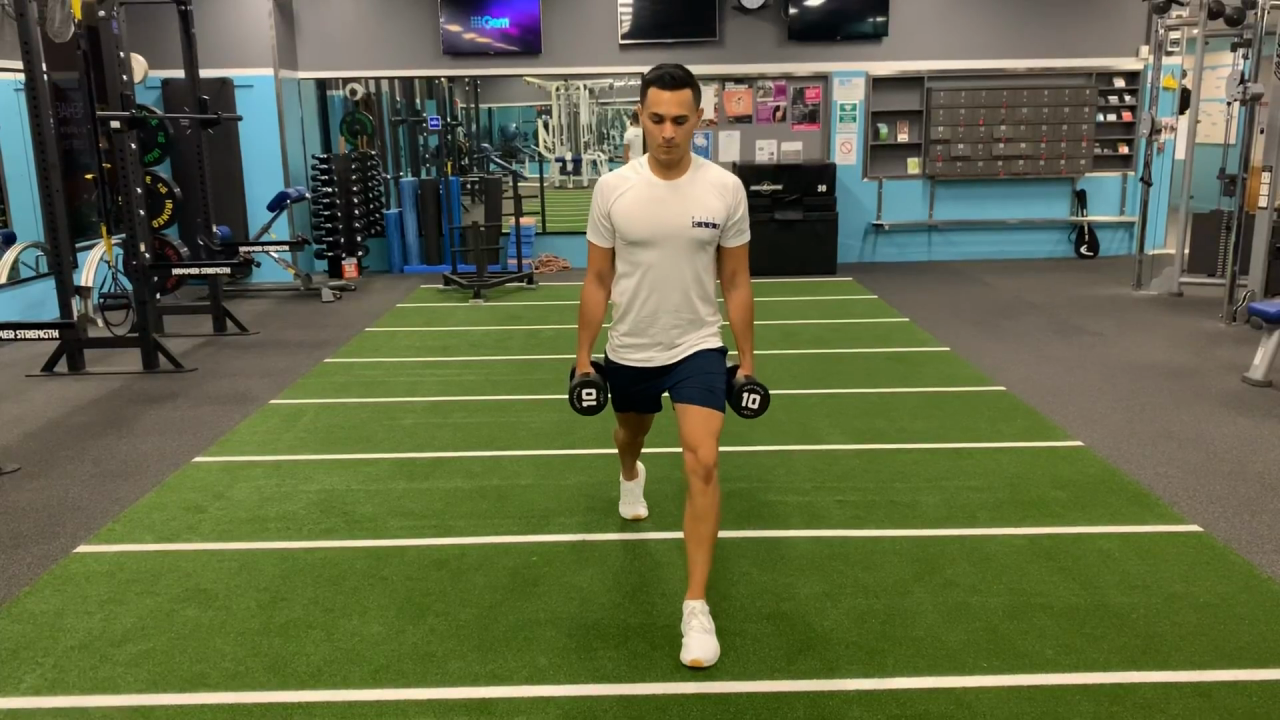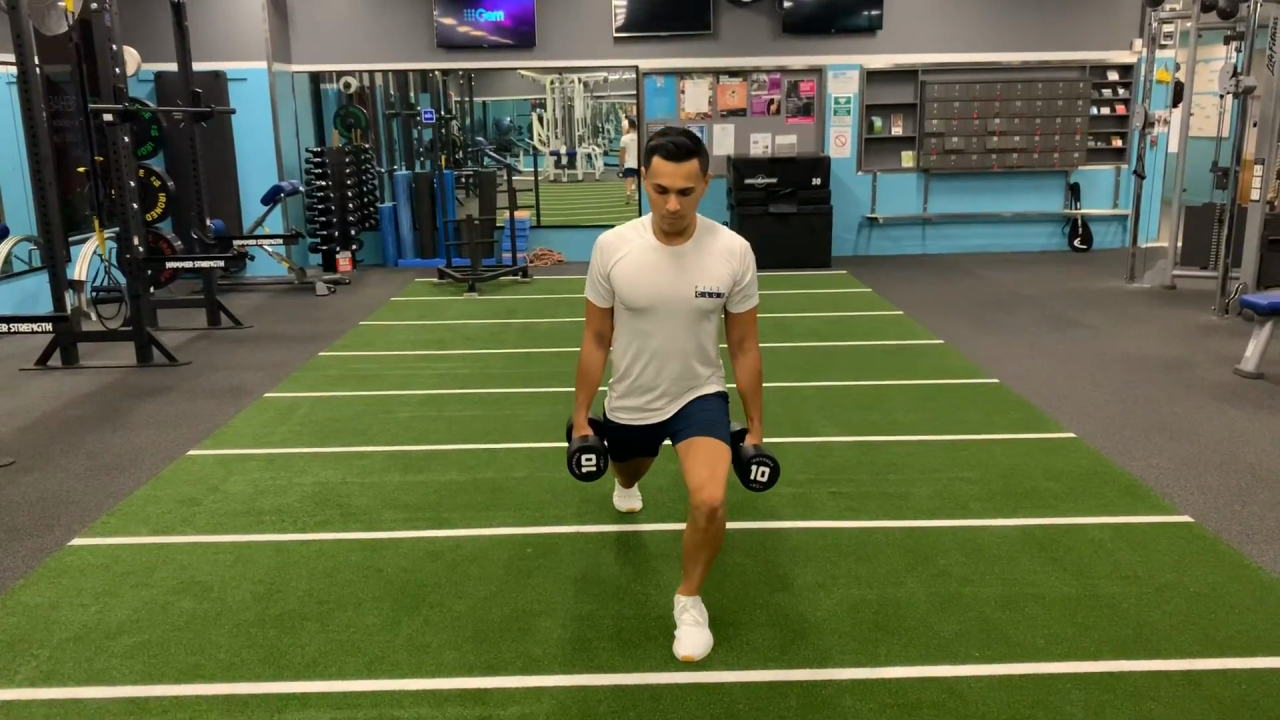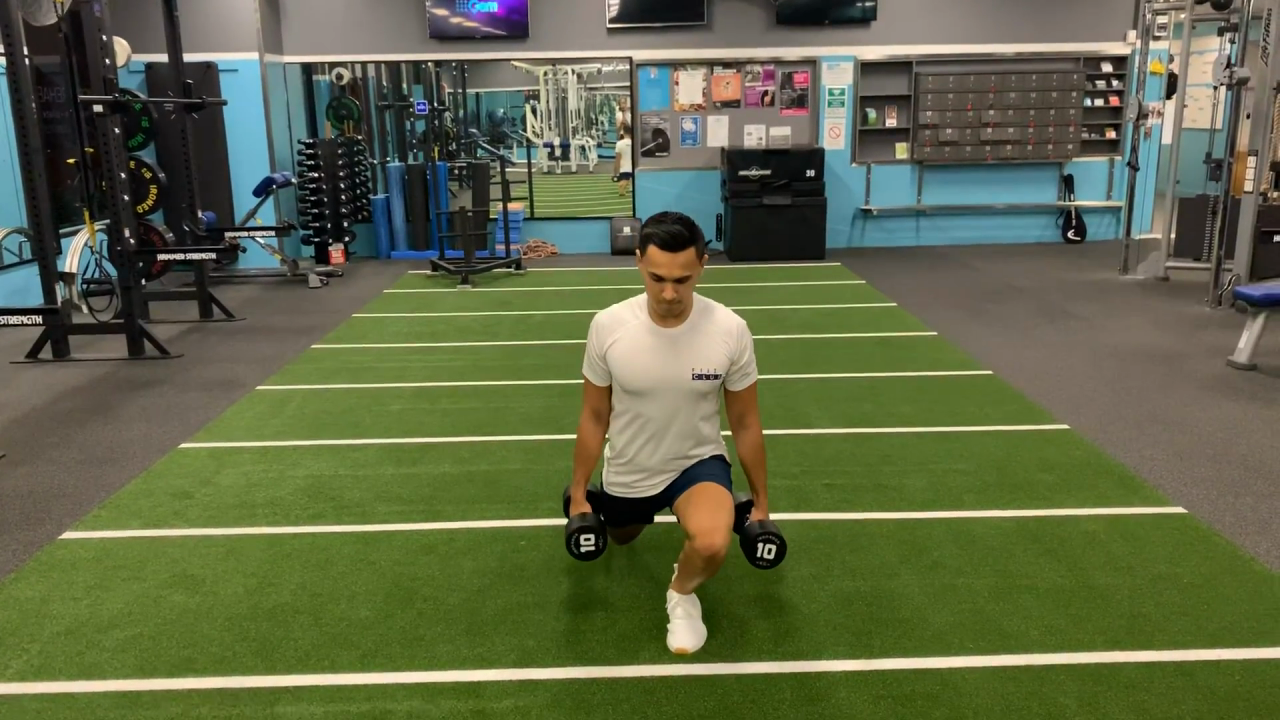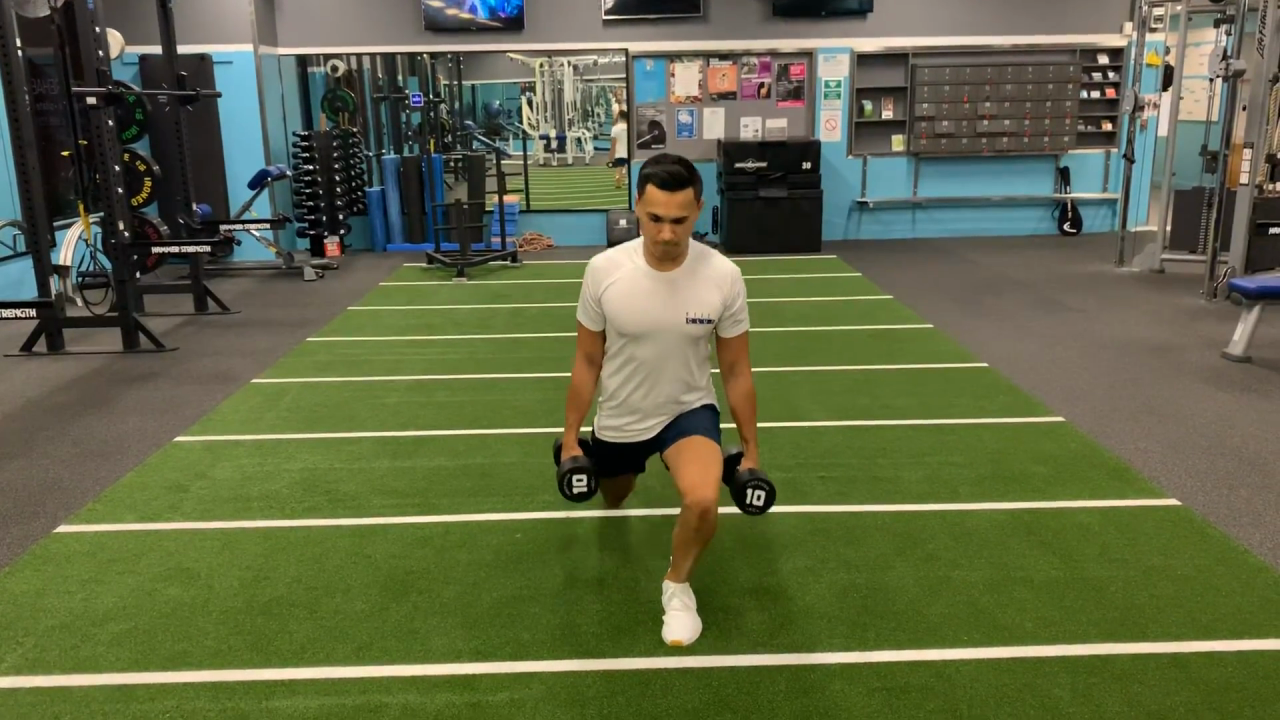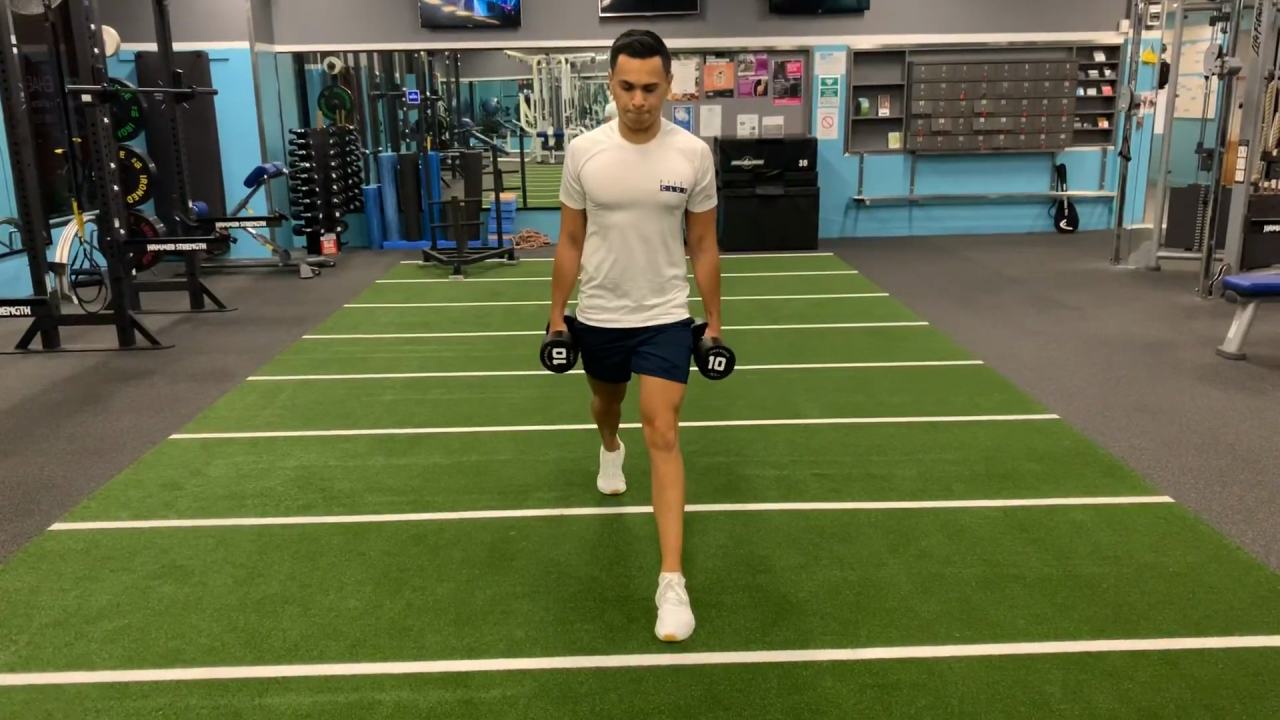
dt=1s
person 1, frame 1
left shoulder: (725, 187)
right shoulder: (613, 187)
left elbow: (736, 283)
right elbow: (598, 280)
left wrist: (746, 359)
right wrist: (583, 355)
left hip: (698, 348)
right hip: (629, 351)
left knee: (702, 465)
right knee: (630, 432)
left ankle: (696, 605)
right ankle: (631, 475)
person 1, frame 2
left shoulder: (733, 252)
right shoulder: (612, 247)
left elbow: (744, 346)
right elbow: (596, 340)
left wrist: (755, 425)
right wrist: (581, 415)
left hip: (700, 396)
right hip: (630, 404)
left knee: (709, 502)
right knee: (628, 477)
left ankle: (689, 599)
right ankle: (628, 480)
person 1, frame 3
left shoulder: (731, 330)
right shoulder: (608, 326)
left elbow: (745, 423)
right elbow: (594, 416)
left wrist: (760, 501)
right wrist: (578, 493)
left hip: (698, 462)
right hip: (628, 472)
left knee: (712, 544)
right knee: (622, 538)
left ankle: (681, 592)
right ankle: (637, 513)
person 1, frame 4
left shoulder: (723, 276)
right shoulder: (604, 271)
left elbow: (737, 371)
right elbow: (587, 362)
left wrist: (751, 450)
right wrist: (569, 437)
left hip: (689, 409)
right hip: (619, 419)
left knee: (703, 500)
right knee: (612, 500)
left ankle: (677, 584)
right ankle: (627, 469)
person 1, frame 5
left shoulder: (693, 153)
right shoulder: (584, 151)
left elbow: (704, 246)
right elbow: (570, 242)
left wrist: (714, 320)
right wrist: (556, 313)
left hip: (666, 317)
right hip: (600, 316)
left knee: (662, 436)
right knee: (606, 402)
left ankle: (672, 580)
right ankle: (610, 450)
